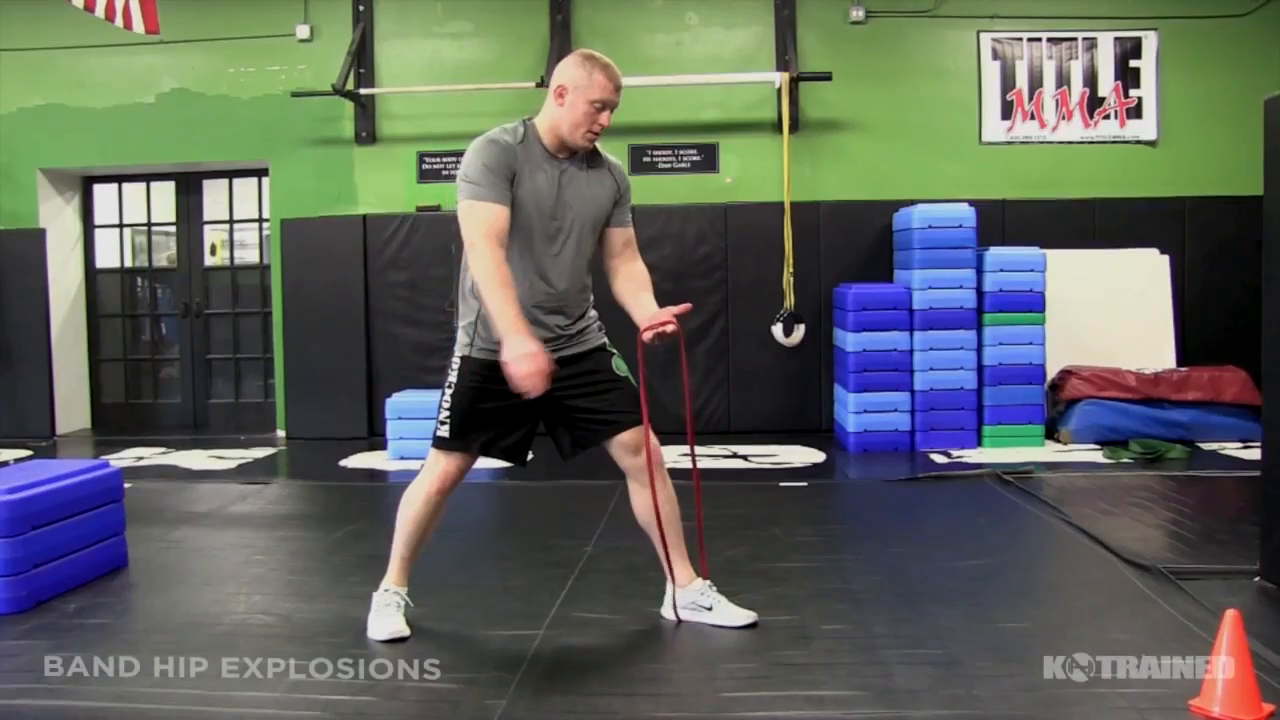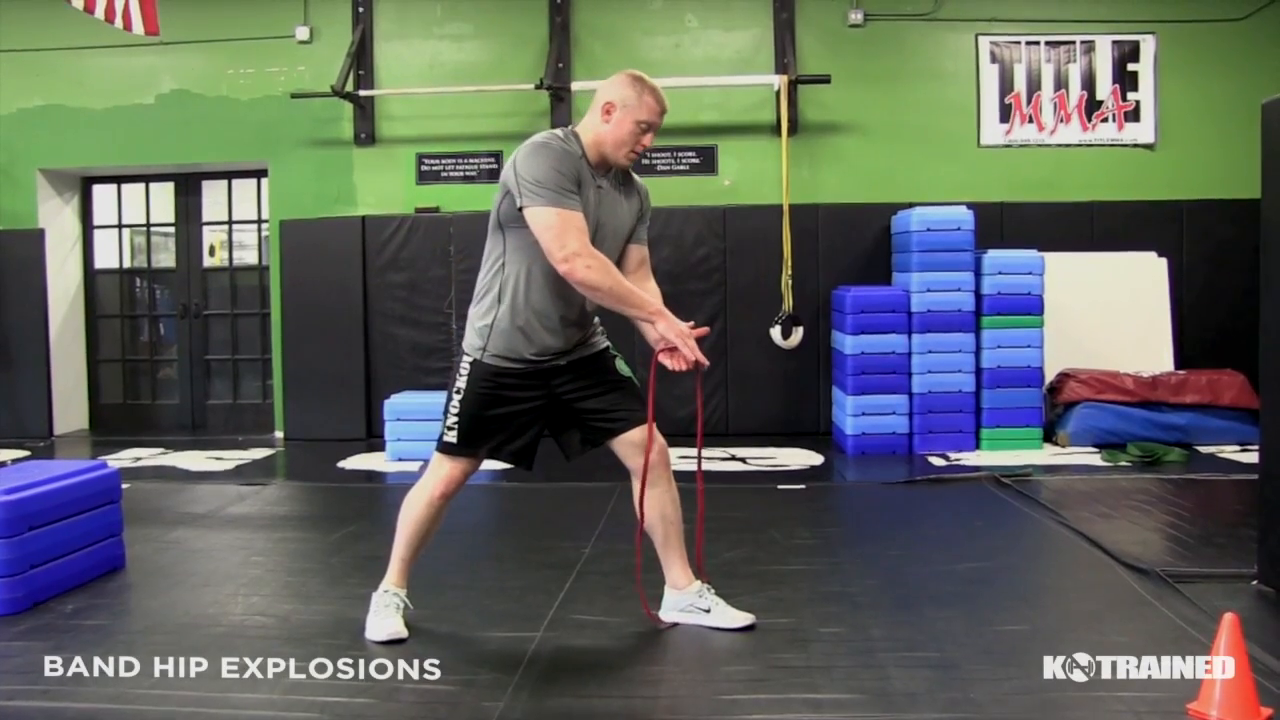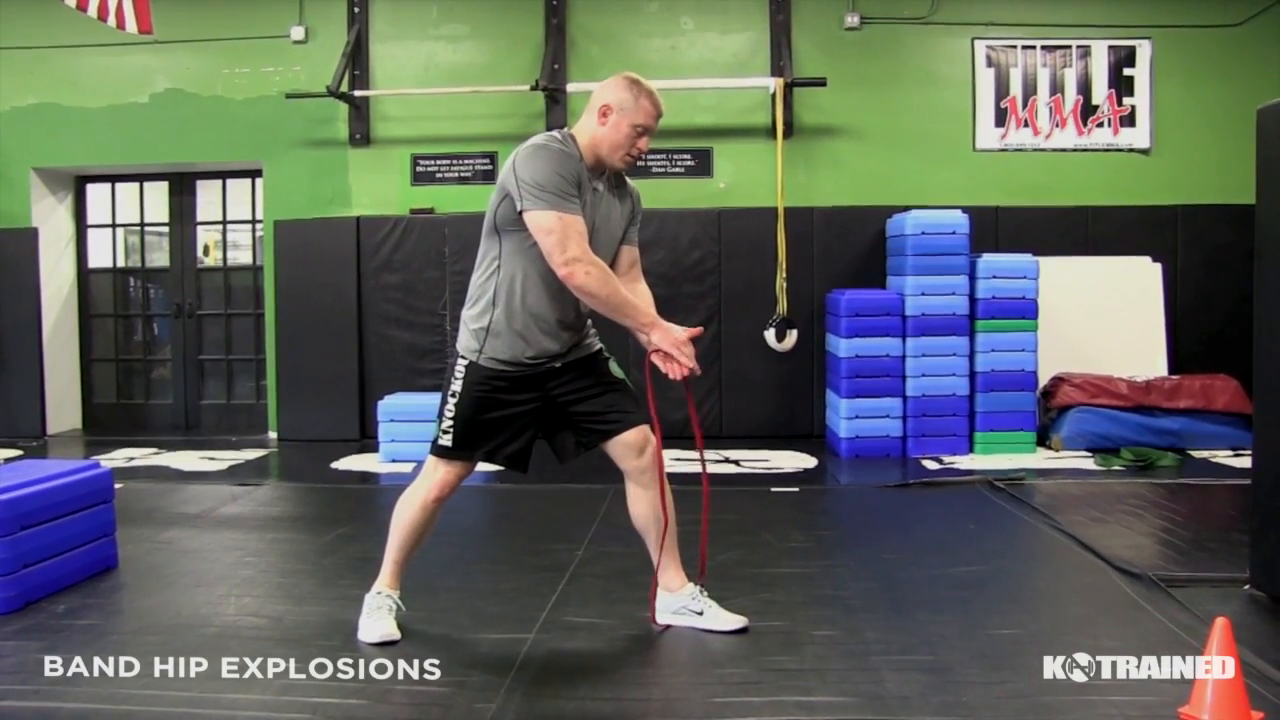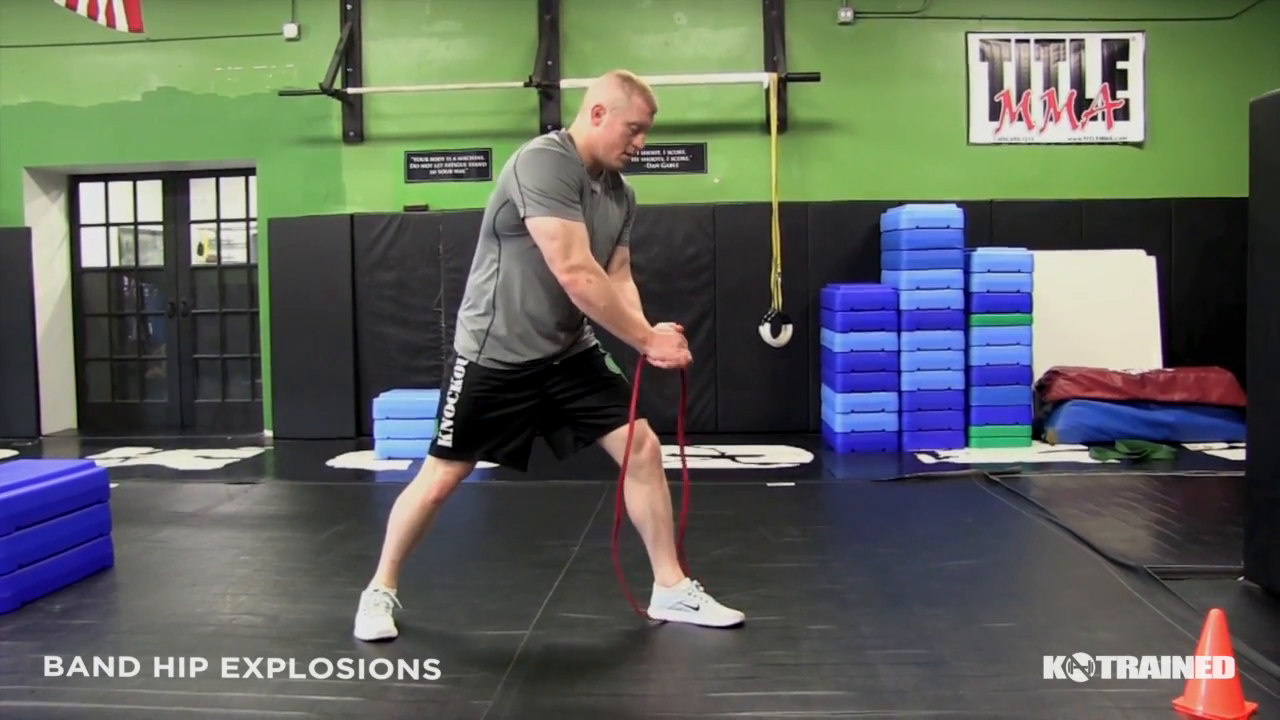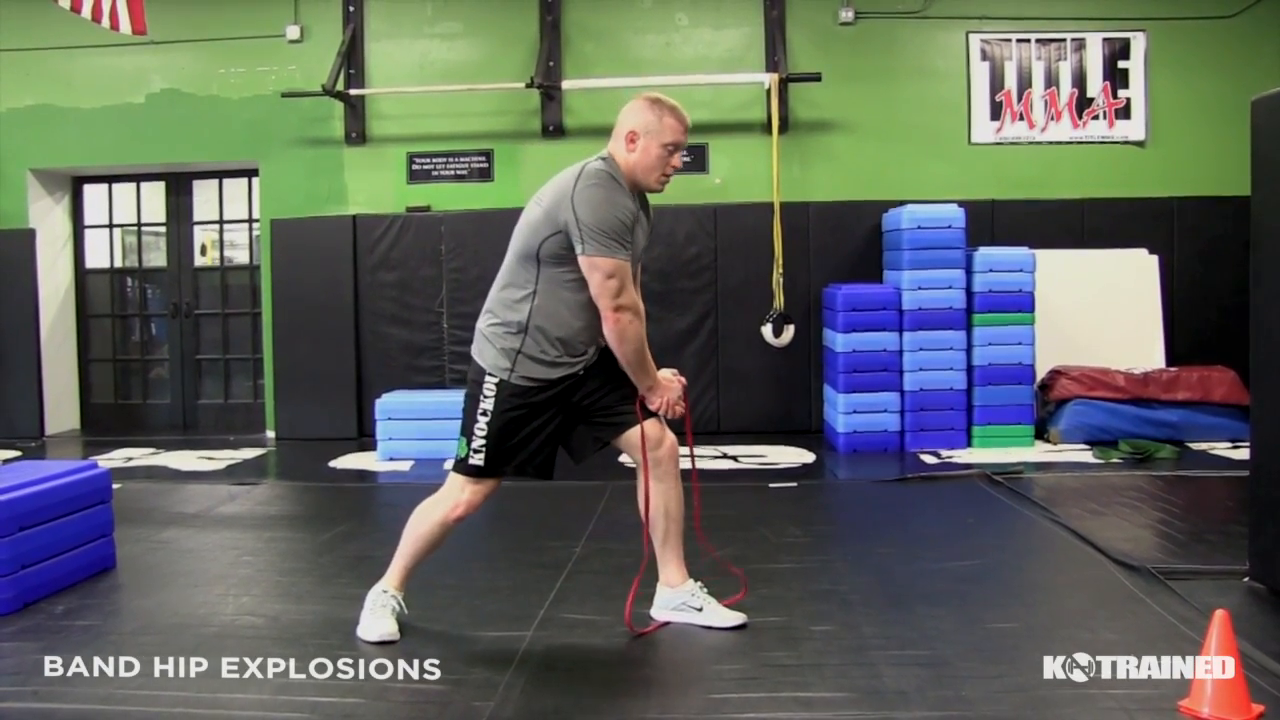
dt=1s
person 1, frame 1
left shoulder: (609, 175)
right shoulder: (495, 153)
left elbow: (623, 259)
right elbow: (485, 252)
left wrist: (645, 311)
right wrist: (516, 338)
left hip: (577, 345)
right hip: (495, 350)
left knee: (643, 453)
right knee: (442, 473)
left ankle: (685, 590)
right ankle: (391, 591)
person 1, frame 2
left shoulder: (632, 193)
right shoulder: (544, 158)
left elbow: (635, 277)
right elbow: (572, 261)
left wrist: (657, 334)
right wrist: (660, 317)
left hip: (579, 351)
right hip: (503, 354)
left knee: (650, 453)
right knee: (446, 477)
left ankle: (682, 593)
right ankle: (391, 593)
person 1, frame 3
left shoulder: (624, 196)
right shoulder: (543, 160)
left elbow: (628, 280)
right elbow: (573, 267)
left wrist: (653, 339)
right wrist: (655, 326)
left hip: (573, 353)
right hip: (498, 356)
left knee: (644, 452)
right knee: (441, 480)
left ankle: (676, 595)
right ankle: (384, 594)
person 1, frame 4
left shoulder: (618, 193)
right shoulder: (543, 163)
left elbow: (617, 278)
right elbow: (574, 275)
left wrist: (646, 336)
right wrist: (648, 338)
left hip: (567, 351)
right hip: (496, 353)
left knee: (642, 448)
right knee: (439, 480)
left ankle: (671, 590)
right ankle: (380, 591)
person 1, frame 5
left shoulder: (629, 200)
right shoulder: (596, 194)
left elbow: (628, 305)
right elbow: (617, 313)
left wrist: (648, 377)
right wrist: (650, 383)
left hip: (582, 359)
right hip: (516, 364)
left knee: (660, 448)
right knee: (464, 497)
left ankle: (675, 591)
right ankle: (387, 592)
